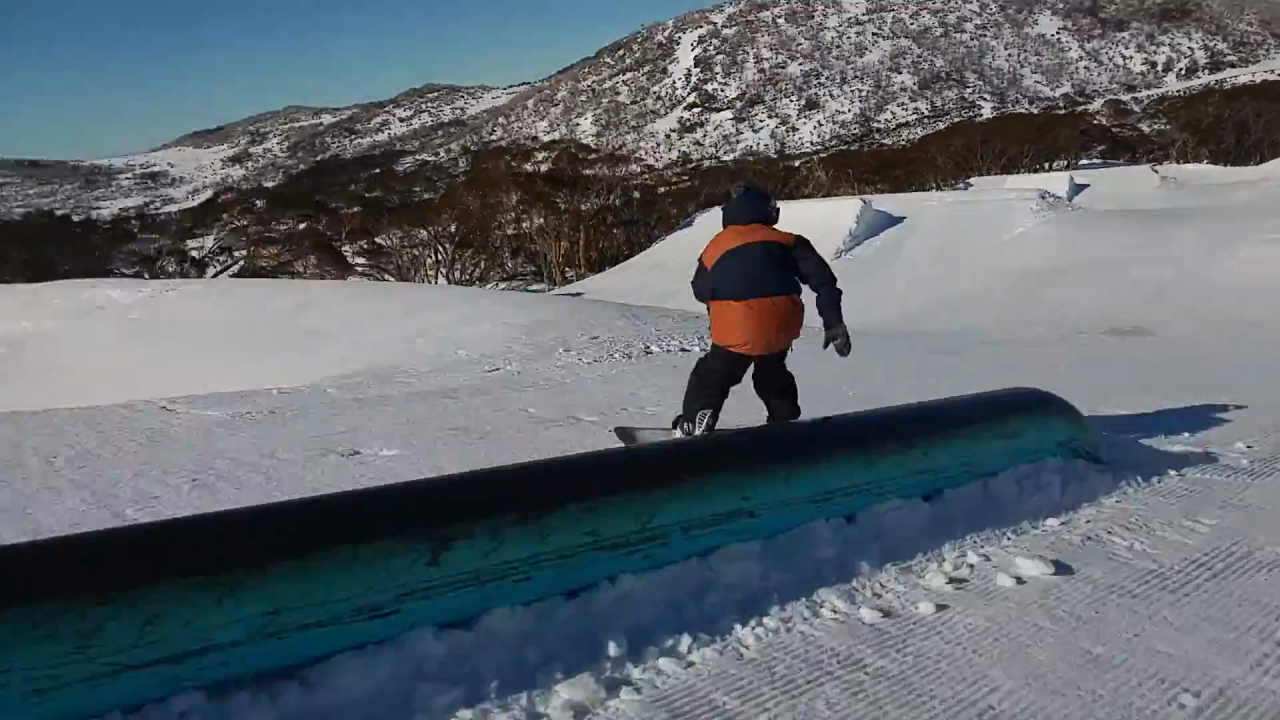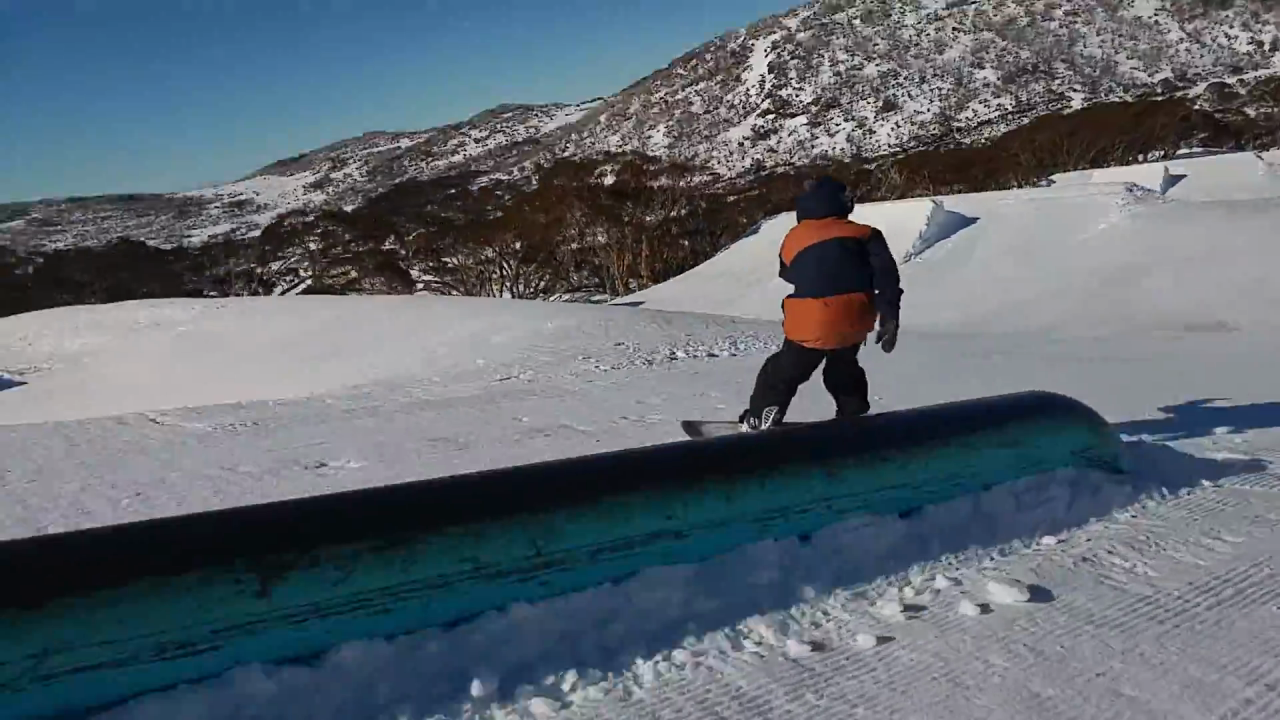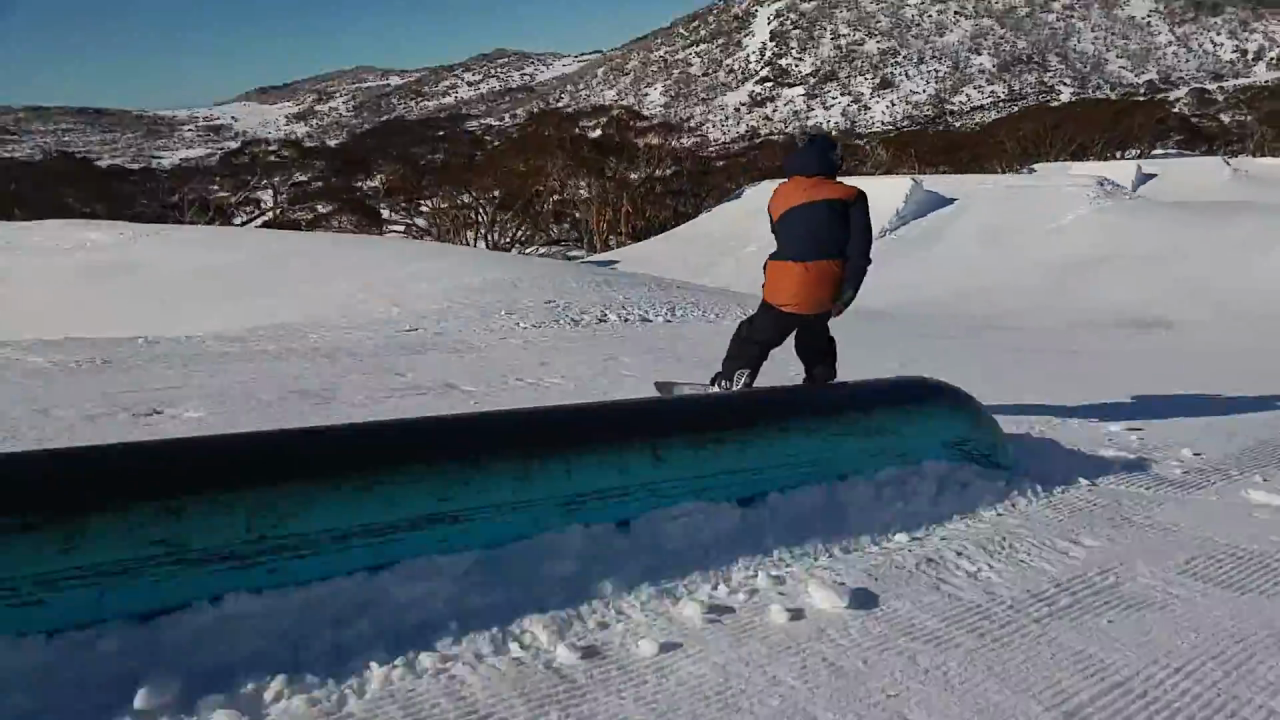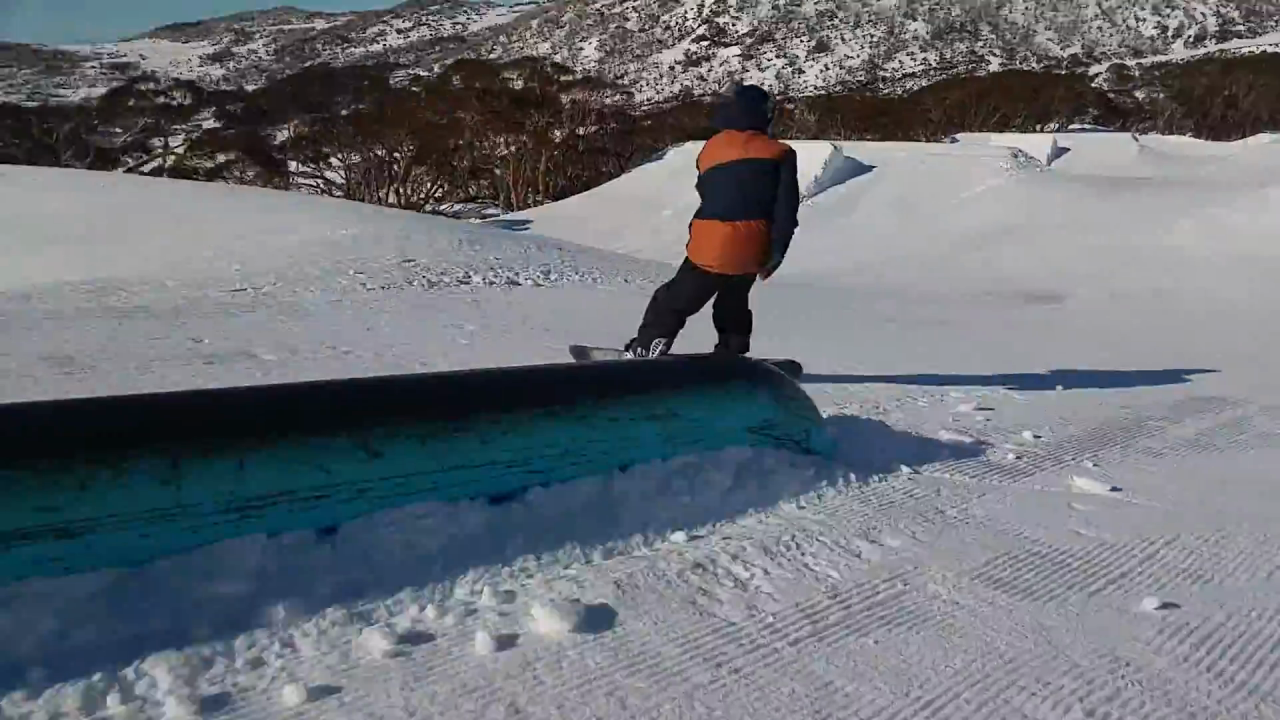
dt=0.1s
person 1, frame 1
left shoulder: (713, 248)
right shoulder: (785, 240)
left elbow: (702, 291)
right elbow: (821, 278)
right wrist: (834, 323)
left hip: (736, 329)
right hip: (781, 324)
left knee: (711, 377)
right knee: (772, 374)
left ankle: (693, 429)
right ankle: (785, 424)
person 1, frame 2
left shoulder: (792, 240)
right shoulder: (864, 234)
right elbow: (886, 275)
right wrist: (889, 320)
left hip: (811, 323)
right hip: (855, 320)
left knee: (781, 374)
right knee: (843, 368)
left ankle: (759, 423)
right ankle: (853, 420)
person 1, frame 3
left shoulder: (779, 195)
right shoulder: (850, 195)
right elbow: (859, 244)
right wrist: (850, 287)
left hip: (787, 286)
right hip: (829, 286)
left knee: (756, 337)
right knee: (815, 337)
left ankle: (730, 384)
right ankle: (821, 386)
person 1, frame 4
left shoulder: (709, 150)
right shoulder: (779, 152)
right elbow: (786, 203)
right wrist: (777, 250)
left hip: (712, 244)
right hip: (753, 248)
left knee: (675, 301)
right knee: (733, 303)
left ankle: (646, 349)
right ankle: (732, 355)
